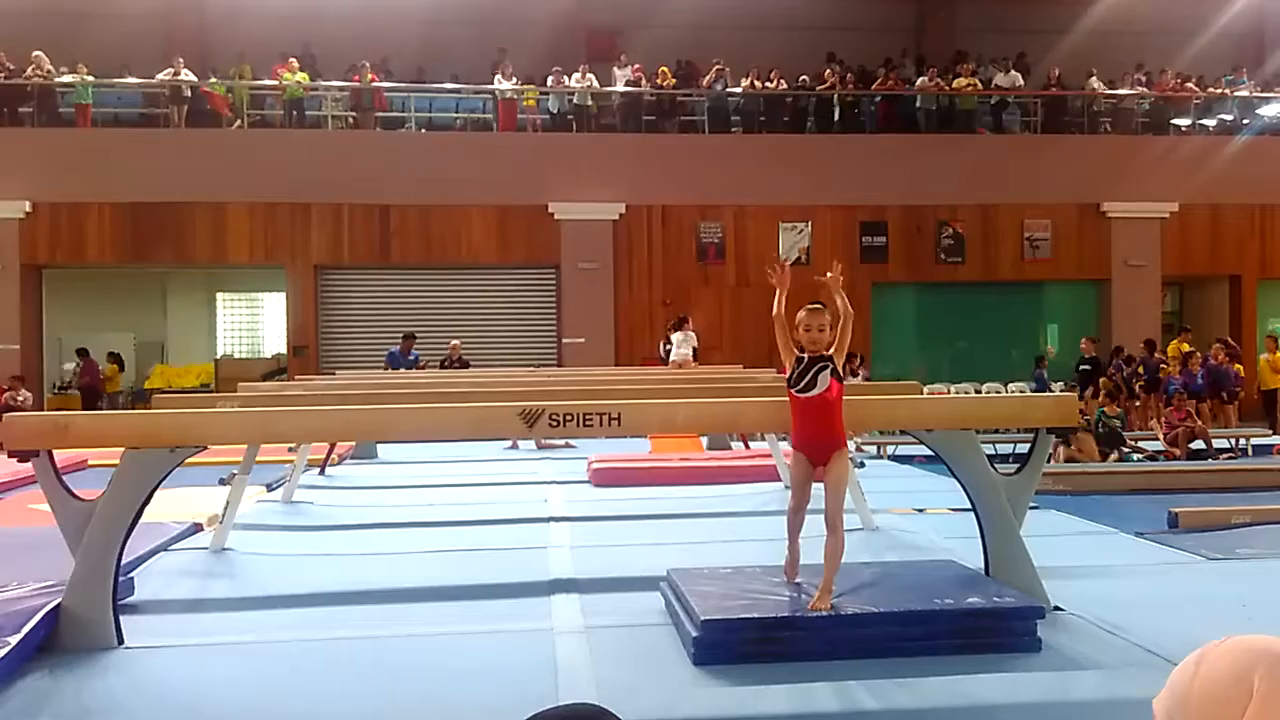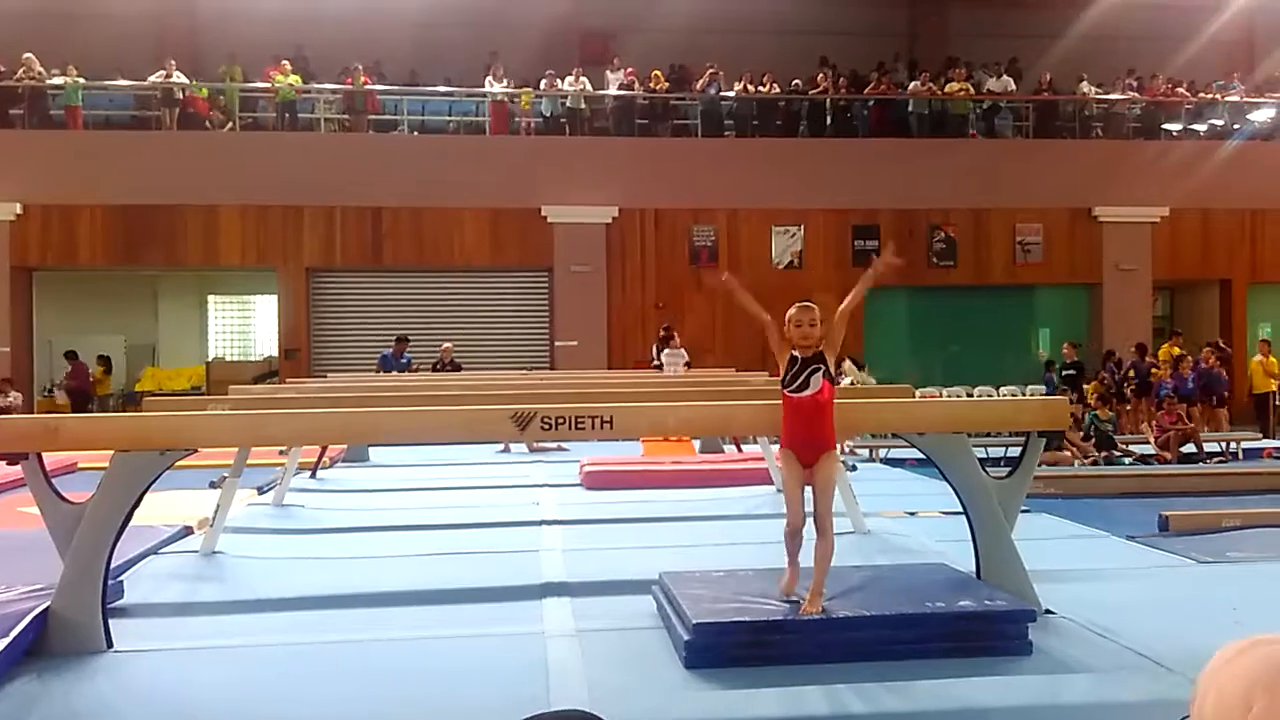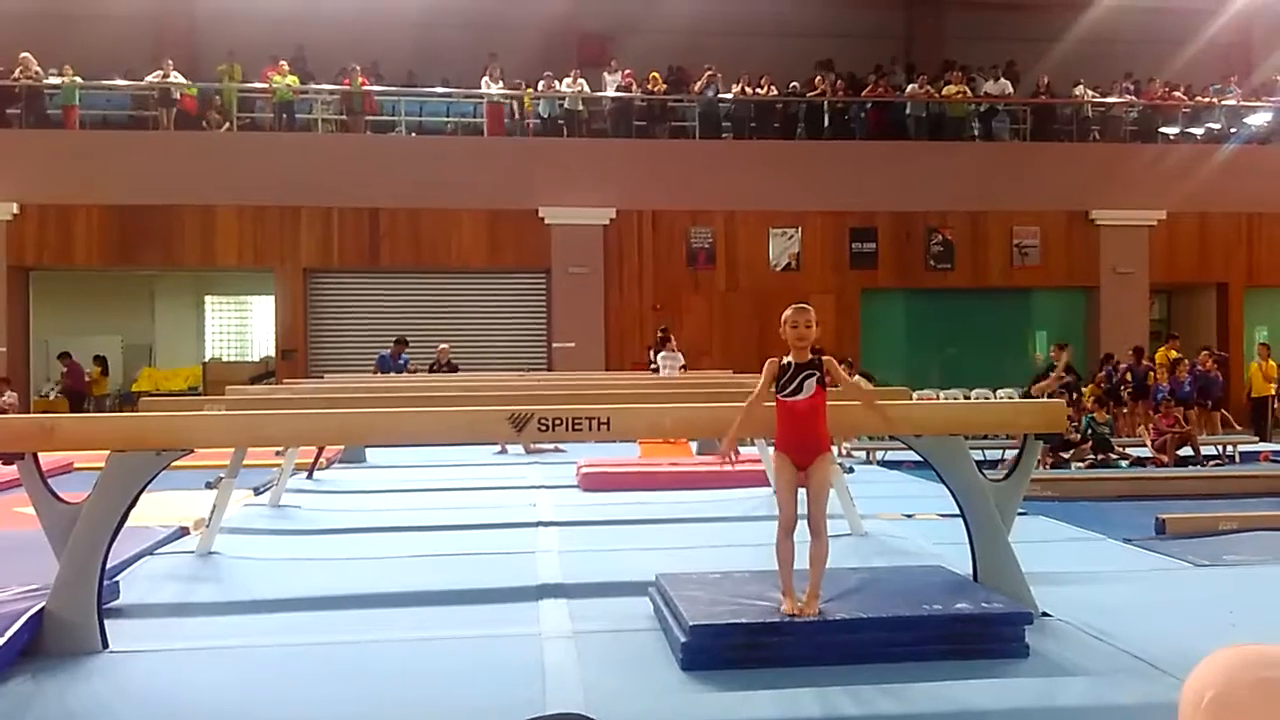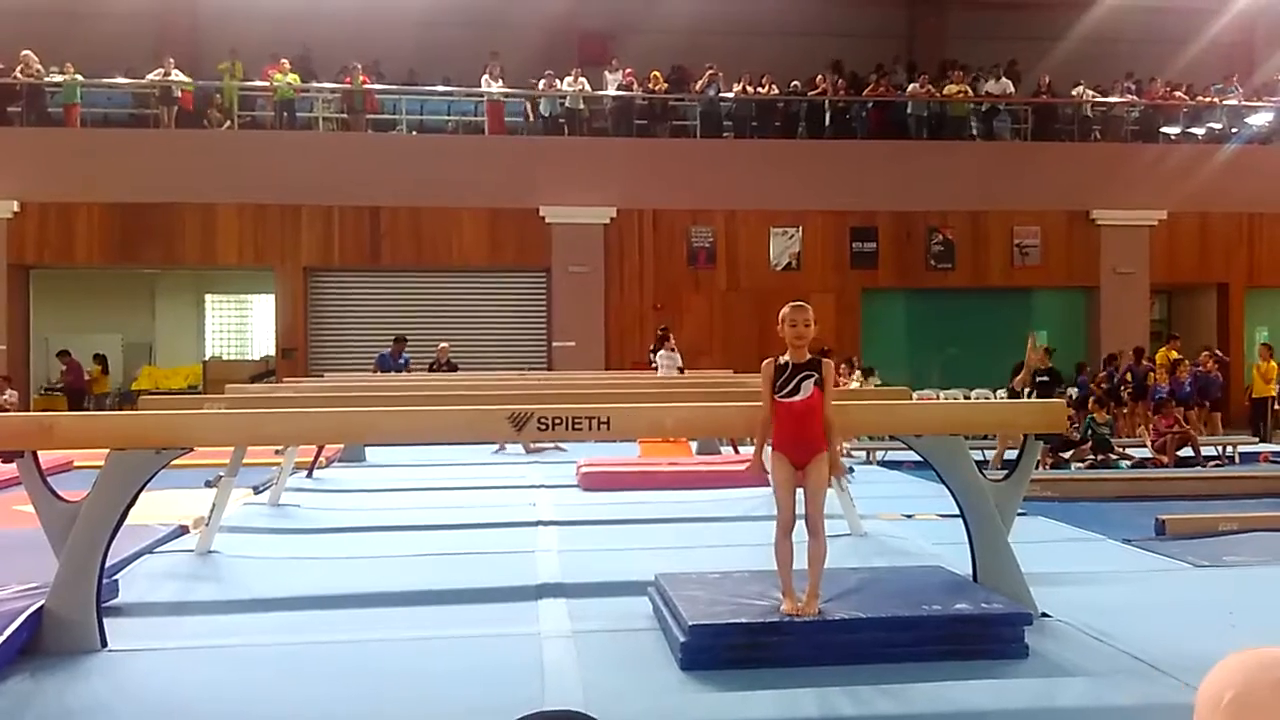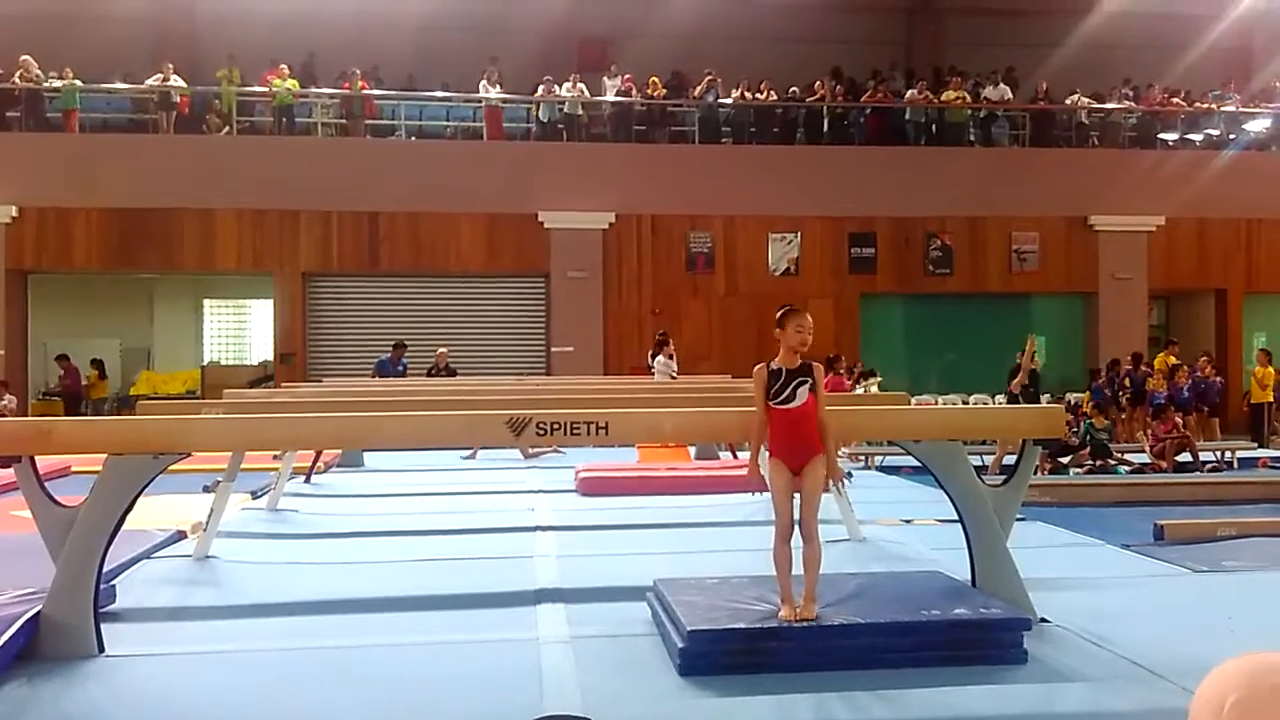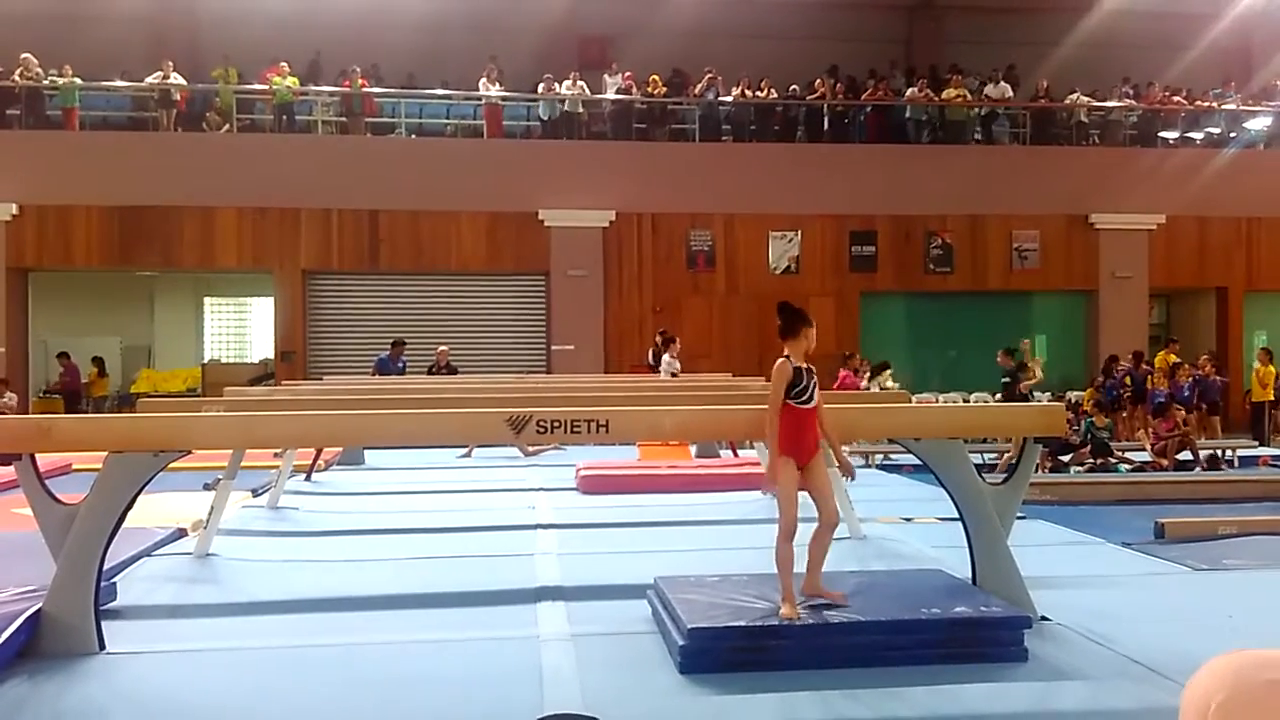
dt=0.3s
person 1, frame 1
left shoulder: (835, 359)
right shoulder: (792, 360)
left elbow: (848, 317)
right elbow: (778, 319)
left wrist: (836, 289)
right wrist: (782, 289)
left hip: (835, 449)
right hip: (802, 449)
left knee: (834, 517)
right knee: (797, 506)
left ankle: (826, 588)
right ankle: (793, 552)
person 1, frame 2
left shoulder: (829, 353)
right shoulder: (783, 353)
left elbow: (846, 311)
right elbow: (764, 319)
left wrist: (874, 271)
right wrist: (736, 288)
left hip: (825, 450)
right hip: (791, 450)
left knee: (824, 522)
right knee: (794, 518)
left ankle: (816, 590)
right ankle: (793, 566)
person 1, frame 3
left shoulder: (825, 365)
right shoulder: (775, 366)
left elbow: (852, 388)
right elbow: (755, 399)
left wrist: (883, 412)
right wrist: (733, 434)
left hip: (820, 452)
right hip: (785, 452)
left knee: (817, 523)
right knee: (786, 522)
left ankle: (814, 594)
right ankle: (787, 593)
person 1, frame 4
left shoulder: (824, 367)
right shoulder: (771, 367)
left elbow: (827, 415)
right elbow: (767, 415)
left wrist: (836, 457)
right wrist: (757, 455)
left hip: (816, 452)
right hip: (782, 453)
left knee: (815, 523)
right knee: (785, 522)
left ankle: (813, 594)
right ankle: (787, 593)
person 1, frame 5
left shoulder: (815, 370)
right shoulder: (763, 372)
left elbow: (822, 419)
right elbow: (761, 420)
left wrist: (832, 461)
right wrist: (753, 462)
left hip: (812, 457)
right hip: (779, 459)
left knee: (809, 527)
right knee: (783, 528)
left ankle: (809, 598)
right ankle: (786, 599)
person 1, frame 6
left shoulder: (809, 370)
right shoulder: (784, 366)
right elbow: (774, 416)
left wrist: (840, 454)
right wrist: (775, 462)
left hip: (812, 453)
right hip: (787, 455)
left knee: (830, 516)
right knee: (788, 525)
left ankle: (812, 583)
right ankle: (787, 598)
